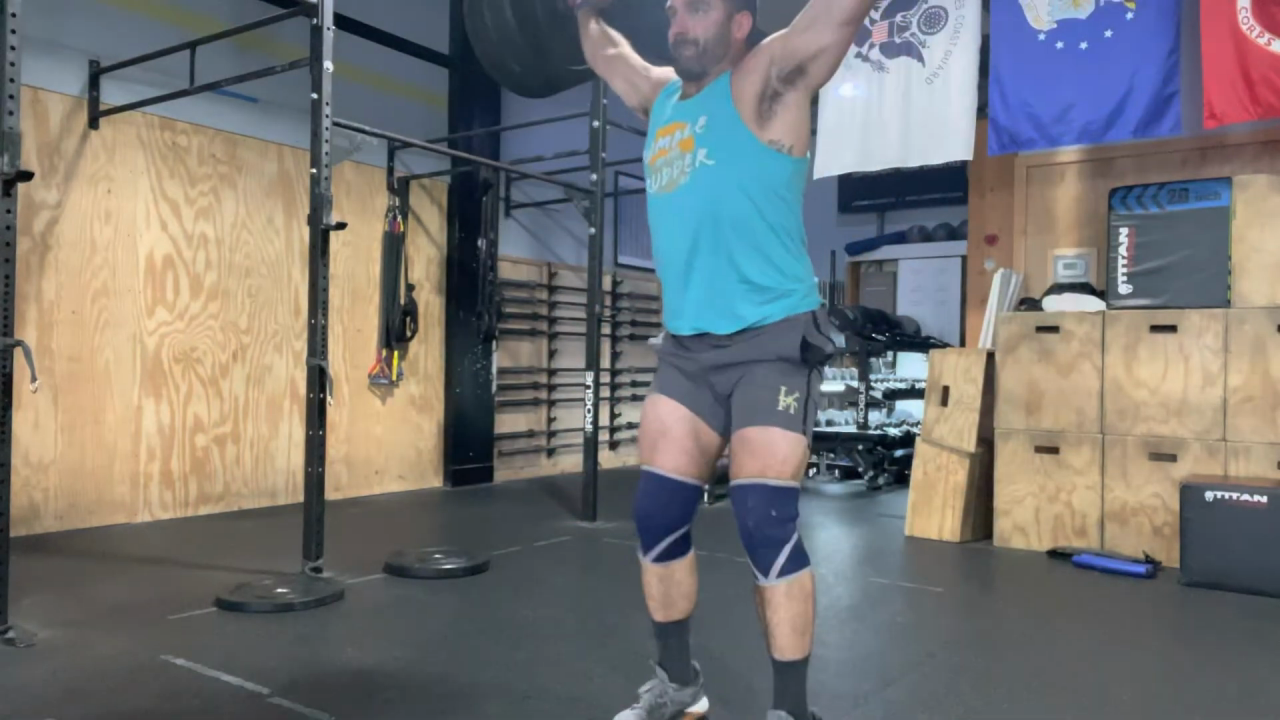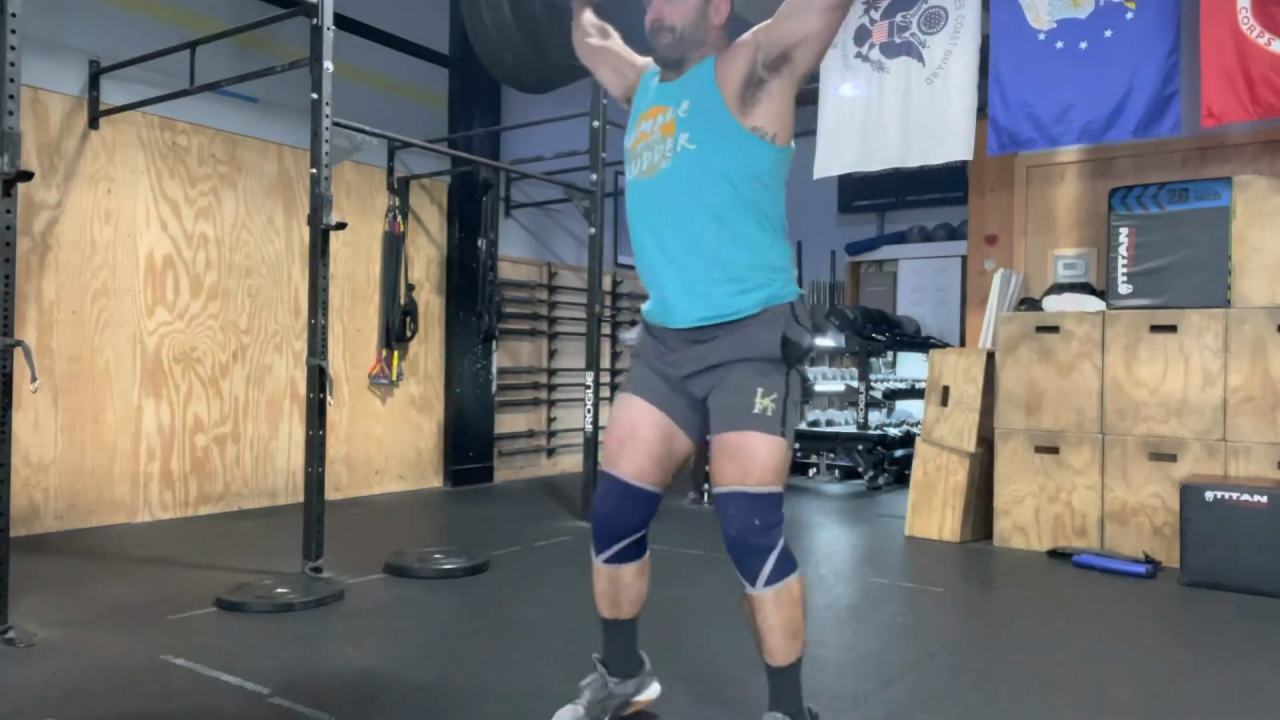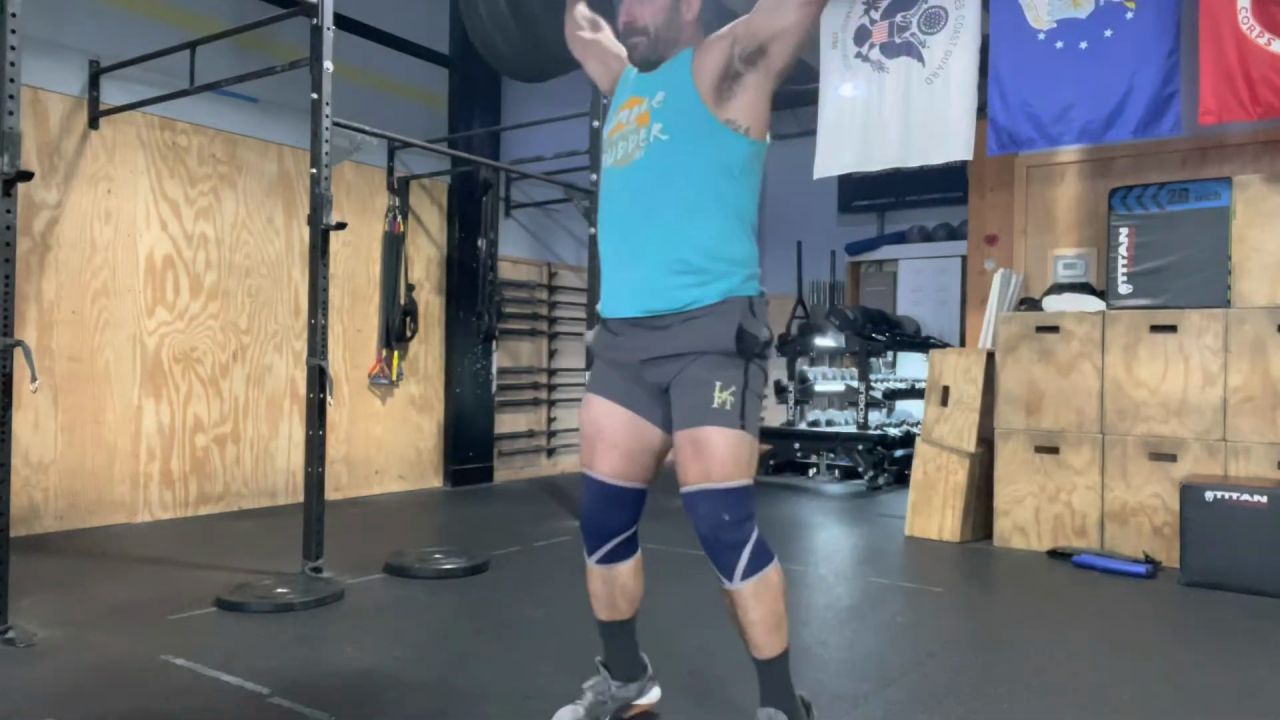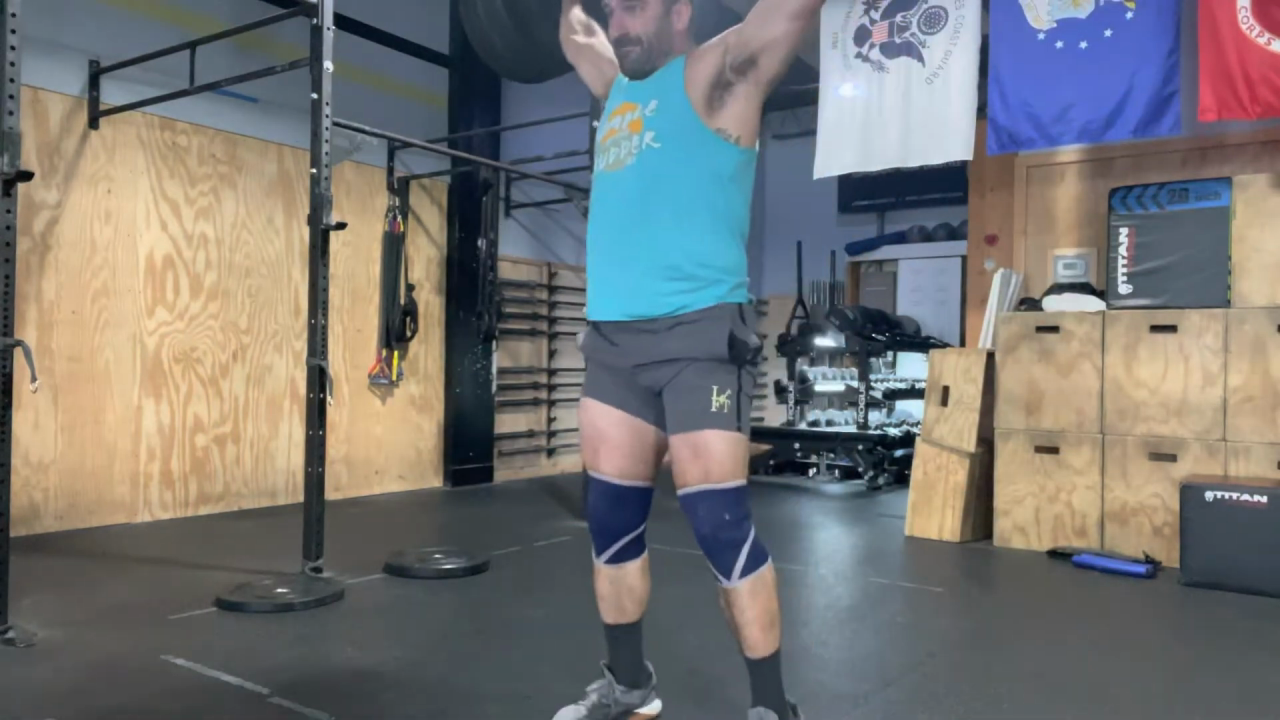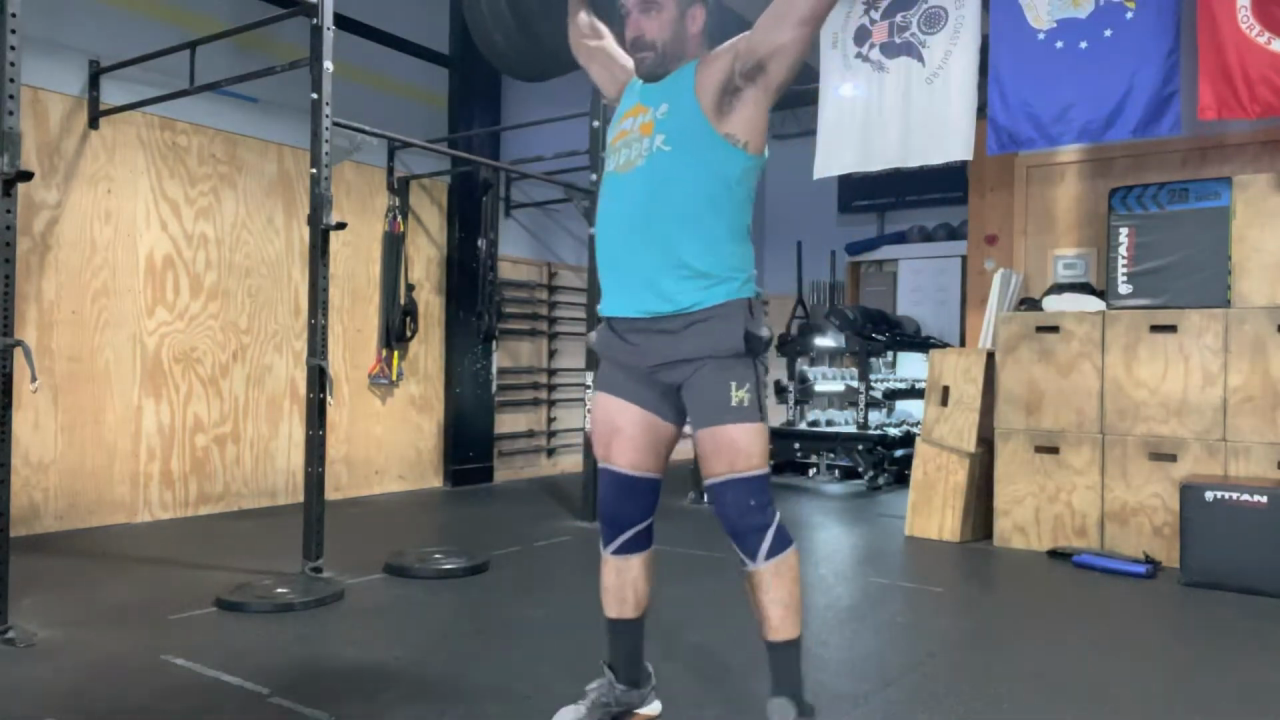
dt=0.2s
person 1, frame 1
left shoulder: (768, 80)
right shoulder: (662, 95)
left hip: (773, 340)
right hip: (688, 346)
left knee: (764, 522)
right knee: (658, 512)
person 1, frame 2
left shoulder: (752, 68)
right shoulder: (645, 86)
left hip: (748, 334)
right hip: (664, 341)
left knee: (749, 526)
right knee: (614, 516)
person 1, frame 3
left shoulder: (728, 61)
right shoulder: (627, 78)
left hip: (708, 326)
right hip: (623, 333)
left knee: (721, 520)
right knee: (604, 519)
person 1, frame 4
left shoulder: (720, 72)
right shoulder: (620, 85)
left hip: (698, 331)
right hip: (613, 335)
left knee: (718, 522)
right knee: (611, 519)
person 1, frame 5
left shoulder: (731, 75)
right shoulder: (633, 87)
left hip: (710, 327)
right hip: (625, 333)
left knee: (745, 506)
right knee: (620, 510)
